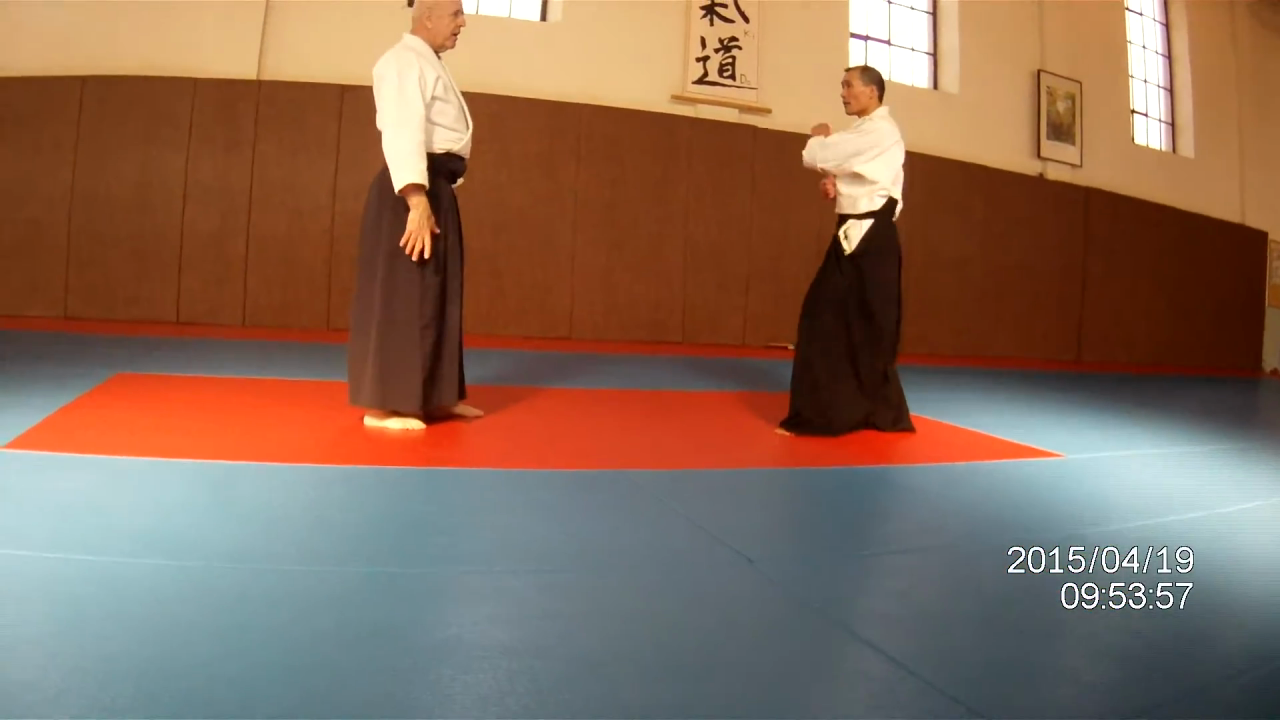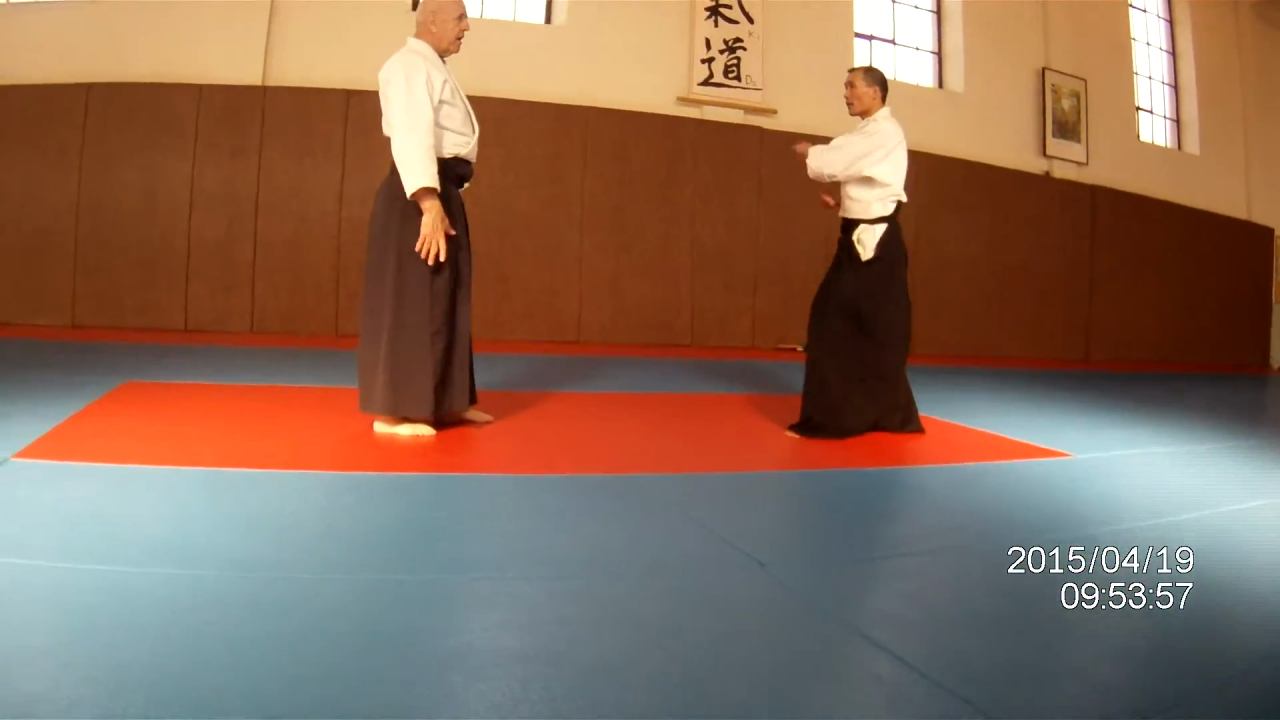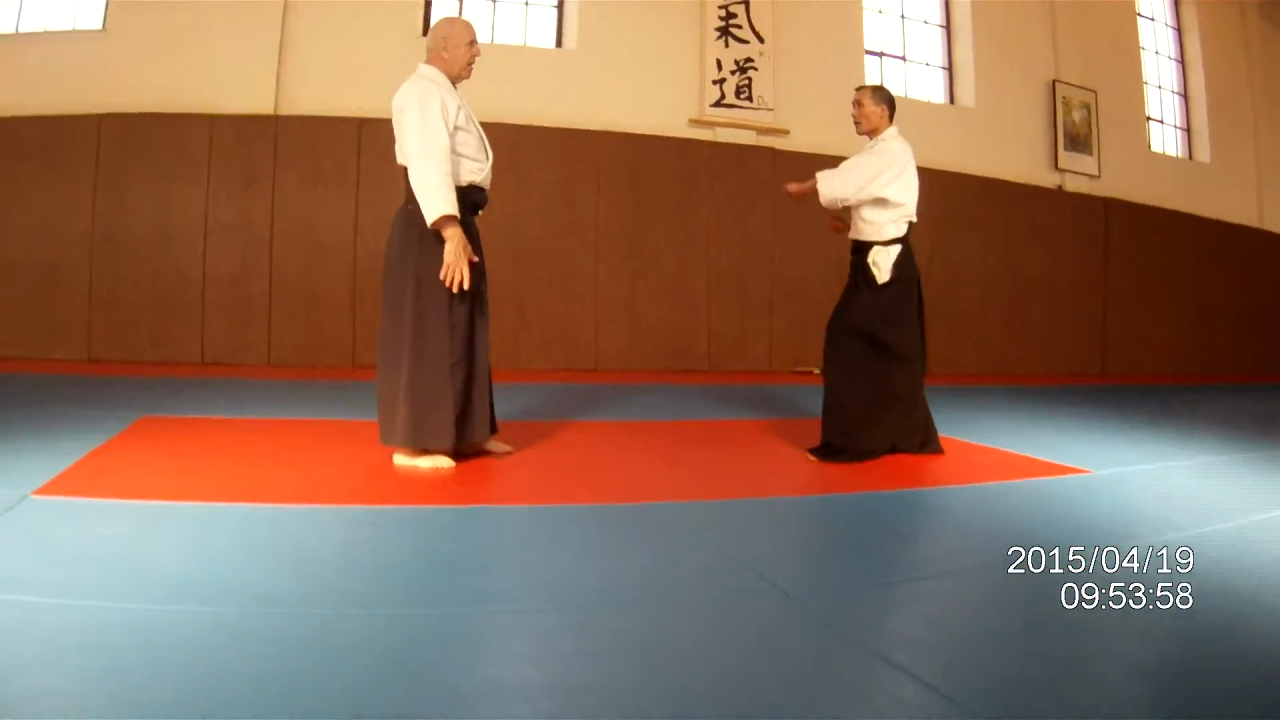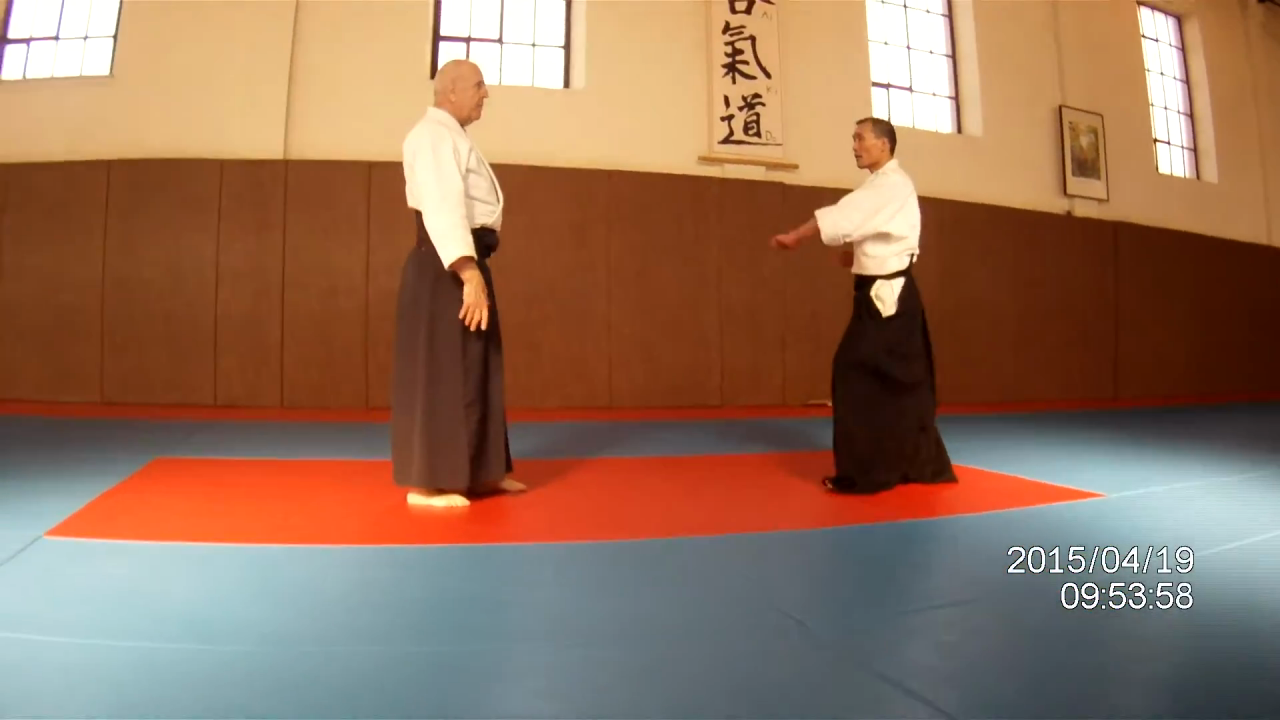
dt=0.1s
person 1, frame 1
left shoulder: (429, 65)
right shoulder: (404, 60)
right elbow: (402, 134)
right wrist: (418, 202)
left hip: (435, 191)
right hip: (411, 192)
left knee: (433, 297)
right knee: (400, 297)
left ankle: (432, 397)
right ankle: (381, 406)
person 1, frame 2
left shoulder: (433, 69)
right shoulder: (410, 65)
right elbow: (411, 138)
right wrist: (430, 205)
left hip: (441, 195)
right hip: (418, 197)
left knee: (442, 302)
right knee: (410, 302)
left ankle: (442, 402)
right ankle: (392, 412)
person 1, frame 3
left shoulder: (443, 95)
right shoulder: (423, 92)
right elbow: (426, 166)
right wrist: (452, 234)
left hip: (455, 224)
right hip: (432, 228)
left knee: (458, 332)
right knee: (427, 332)
left ankle: (461, 434)
right ankle: (411, 444)
person 1, frame 4
left shoulder: (453, 138)
right shoulder: (434, 136)
right elbow: (442, 208)
right wrist: (471, 274)
left hip: (464, 267)
right hip: (446, 269)
left knee: (471, 372)
right knee: (441, 373)
left ankle: (474, 473)
right ankle: (426, 484)
person 2, frame 1
left shoulder: (879, 131)
right shoulder: (868, 131)
left elbow: (817, 154)
right elbow: (845, 173)
left wrist: (819, 136)
right wrist: (832, 184)
left hip: (864, 238)
right hip: (866, 237)
left knee: (825, 319)
right knee: (866, 329)
left ankle: (816, 415)
right ankle: (882, 411)
person 2, frame 2
left shoulder: (882, 132)
right shoulder: (871, 132)
left elbow: (825, 163)
left wrist: (806, 151)
right wrist: (838, 200)
left hip: (873, 242)
right hip: (868, 240)
left knee: (834, 321)
right knee: (876, 330)
left ankle: (827, 418)
right ankle: (891, 414)
person 2, frame 3
left shoulder: (892, 151)
right shoulder: (878, 152)
left elbow: (841, 183)
left wrist: (800, 188)
right wrist: (850, 224)
left hip: (884, 263)
right hip: (878, 261)
left knee: (848, 341)
right knee: (893, 351)
left ankle: (849, 441)
right ankle: (911, 435)
person 2, frame 4
left shoulder: (892, 184)
right shoulder: (880, 185)
left elbow: (841, 219)
left wrist: (794, 236)
right wrist: (857, 257)
left hip: (887, 296)
right hip: (883, 295)
left knee: (855, 375)
right knee: (900, 383)
left ankle: (862, 473)
right ankle: (923, 464)
